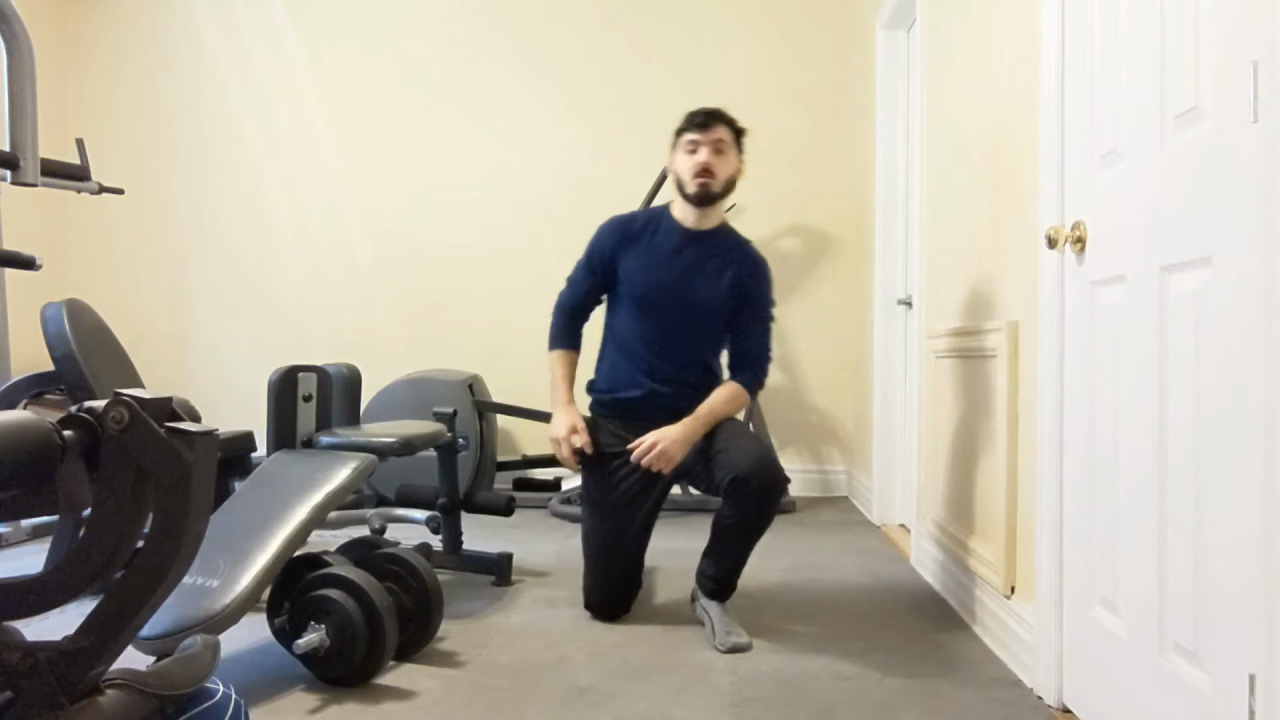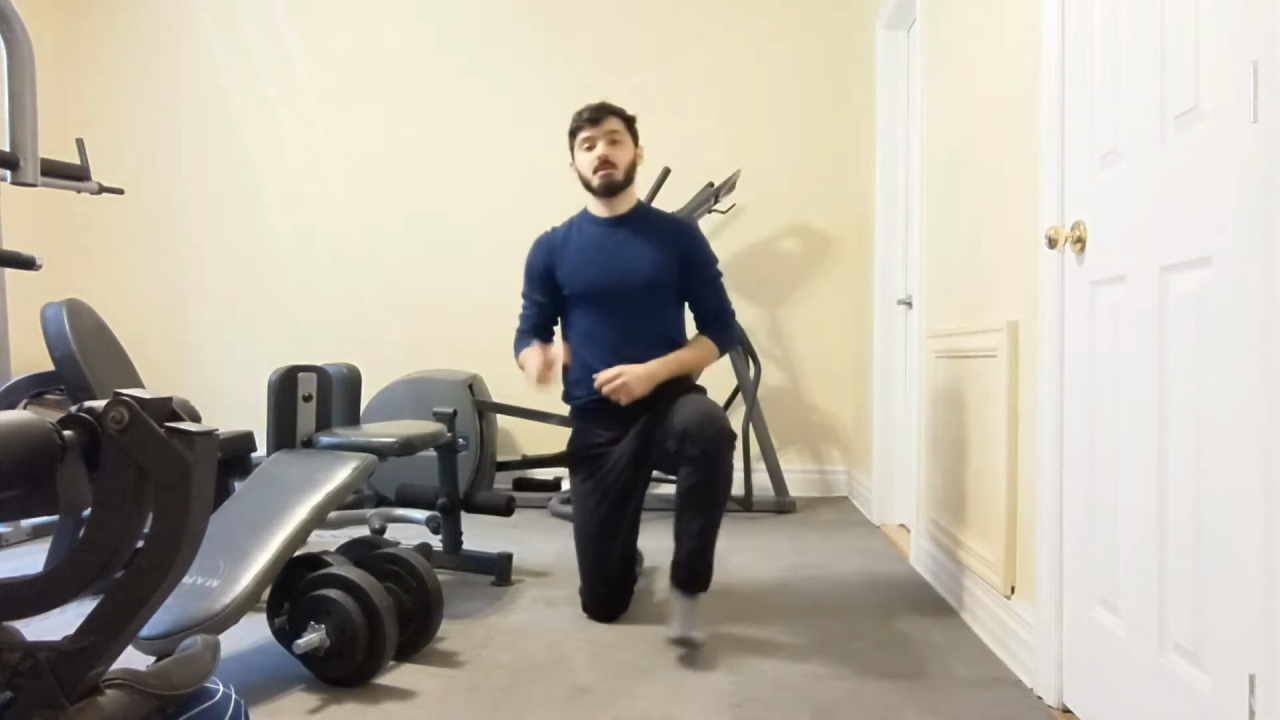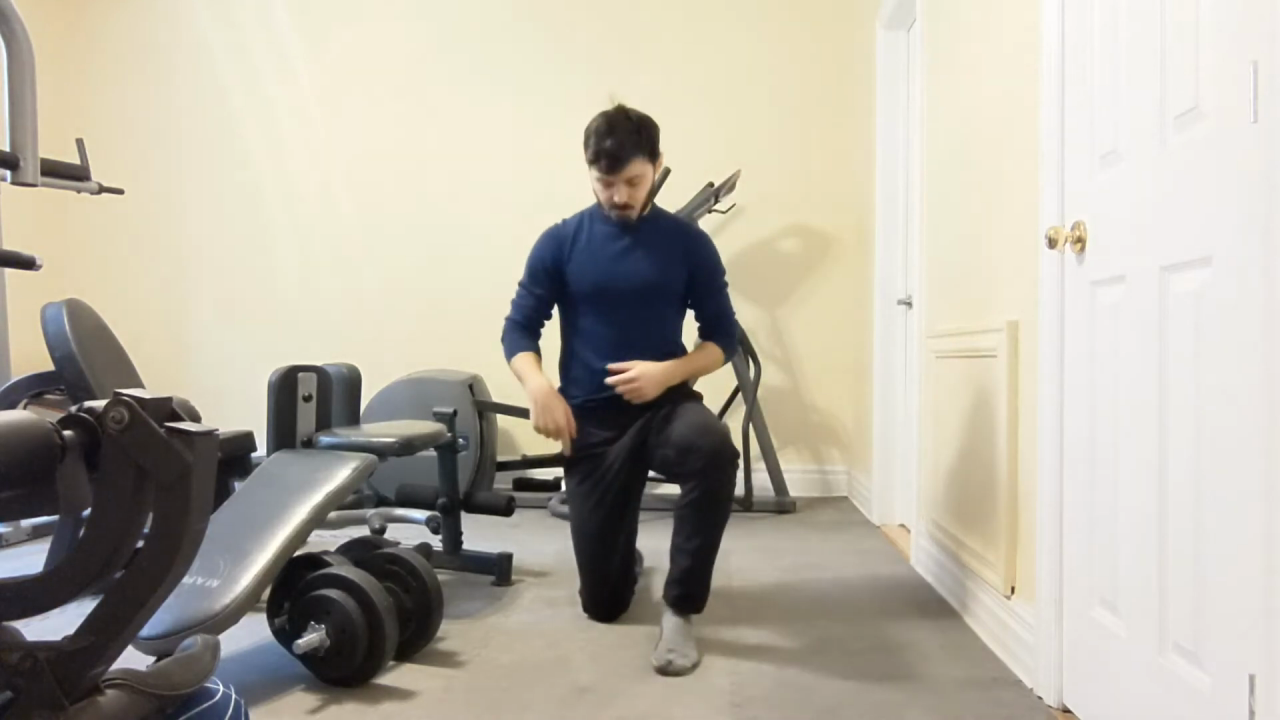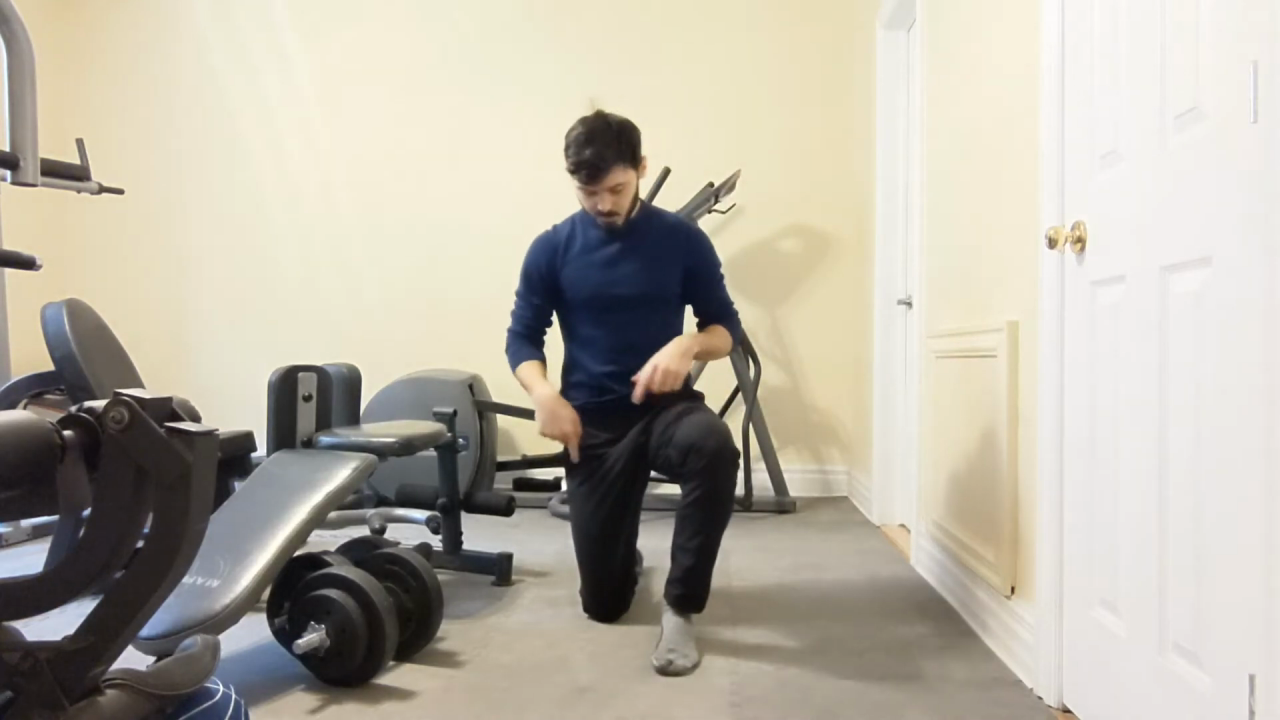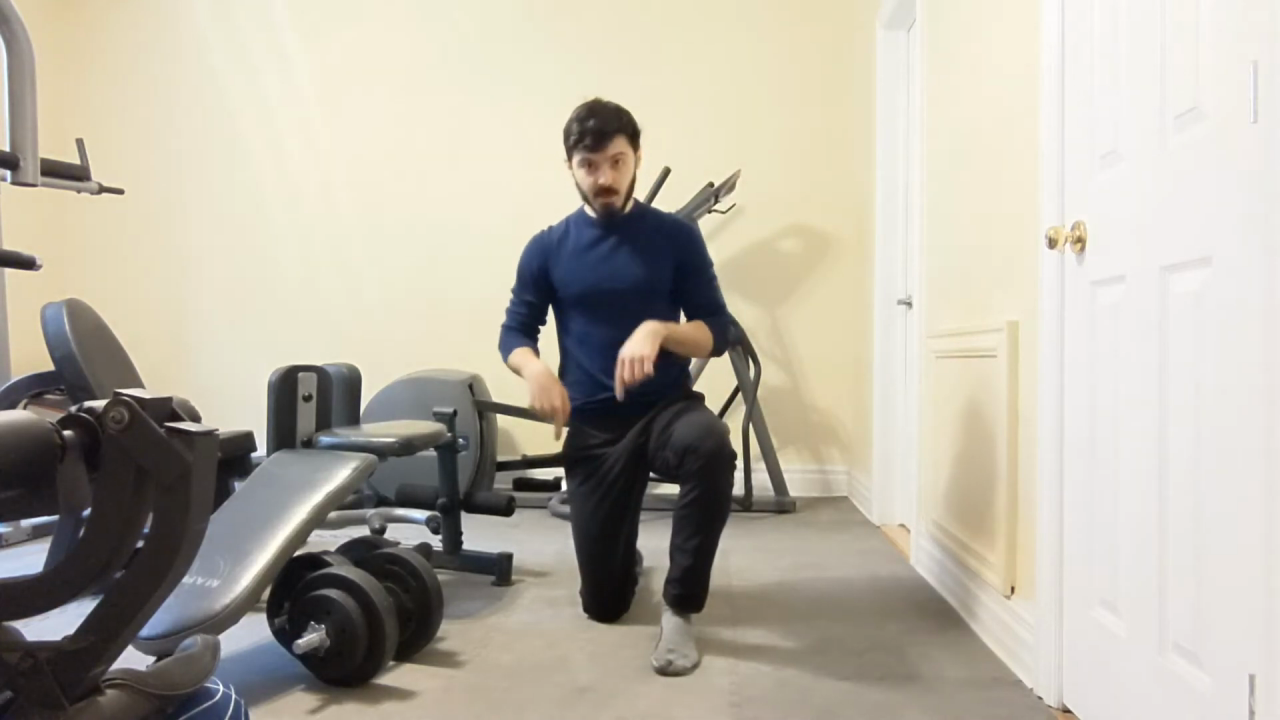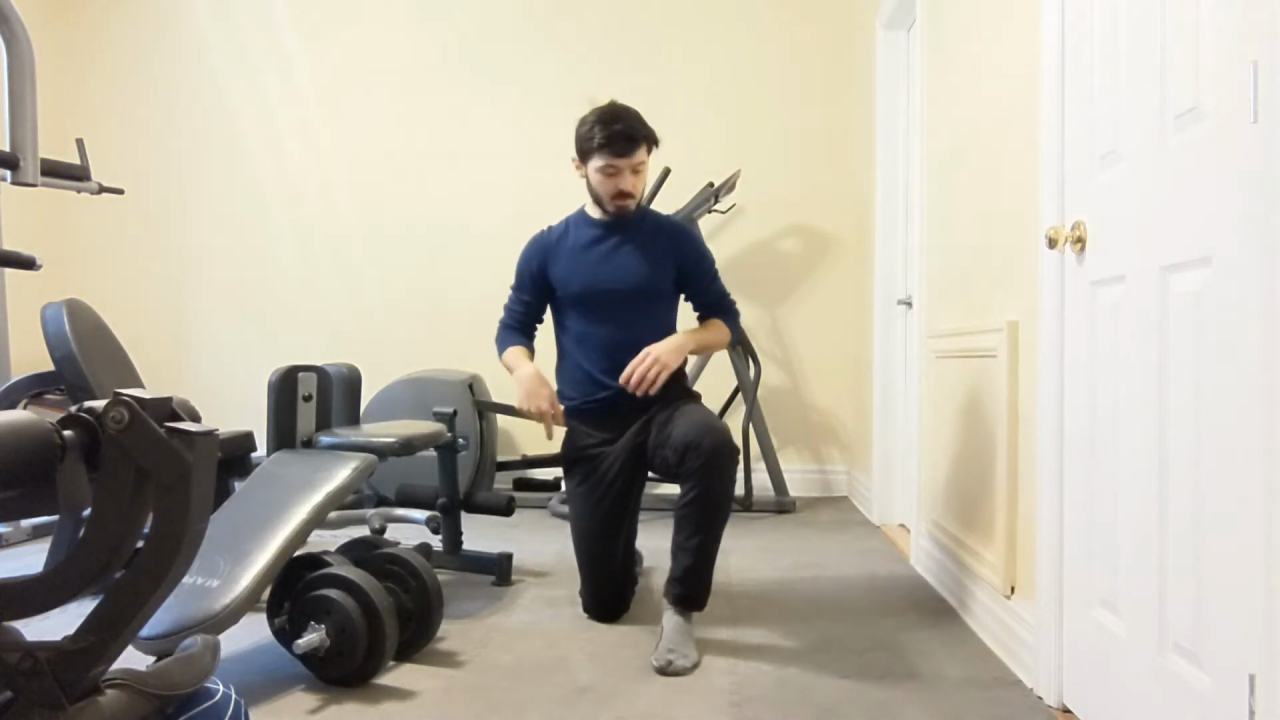
dt=0.5s
person 1, frame 1
left shoulder: (745, 265)
right shoulder: (622, 235)
left elbow: (749, 372)
right elbow: (567, 317)
left wrist: (688, 432)
right wrist: (563, 408)
left hip: (698, 419)
right hip: (616, 423)
left knee: (761, 474)
right knee: (606, 602)
left ankle: (711, 594)
right ankle: (626, 548)
person 1, frame 2
left shoulder: (678, 236)
right shoulder: (553, 248)
left elbow: (720, 331)
right elbow: (529, 340)
left wrist: (654, 373)
right wrist: (535, 357)
left hip: (669, 399)
right hip: (596, 423)
left knee: (708, 429)
right knee: (603, 602)
left ankle: (687, 589)
right ankle: (627, 556)
person 1, frame 3
left shoulder: (688, 242)
right shoulder: (560, 243)
left elbow: (723, 337)
right elbow: (518, 328)
left wrist: (668, 372)
right wrist: (538, 387)
left hip: (666, 403)
right hip: (592, 421)
left knee: (713, 447)
right knee: (602, 602)
left ankle: (680, 609)
right ankle: (627, 558)
person 1, frame 4
left shoulder: (682, 239)
right shoulder: (551, 250)
left elbow: (726, 325)
right elbow: (522, 337)
left wrist: (687, 346)
right wrist: (544, 394)
left hip: (667, 406)
right hip: (594, 423)
left knee: (714, 446)
right knee: (603, 601)
left ankle: (680, 609)
right ankle: (626, 557)
person 1, frame 5
left shoulder: (676, 236)
right shoulder: (548, 249)
left elbow: (717, 335)
right elbow: (514, 330)
left wrist: (659, 330)
right wrist: (535, 369)
left hip: (667, 407)
right hip: (592, 425)
left knee: (711, 447)
right knee: (603, 603)
left ankle: (680, 608)
right ankle: (627, 557)
person 1, frame 6
left shoulder: (675, 238)
right shoulder: (547, 249)
left elbow: (725, 318)
right elbow: (513, 329)
left wrist: (682, 343)
right wrist: (525, 371)
left hip: (663, 405)
right hip: (591, 425)
left knee: (713, 444)
right knee: (603, 603)
left ankle: (679, 609)
right ankle: (625, 556)
